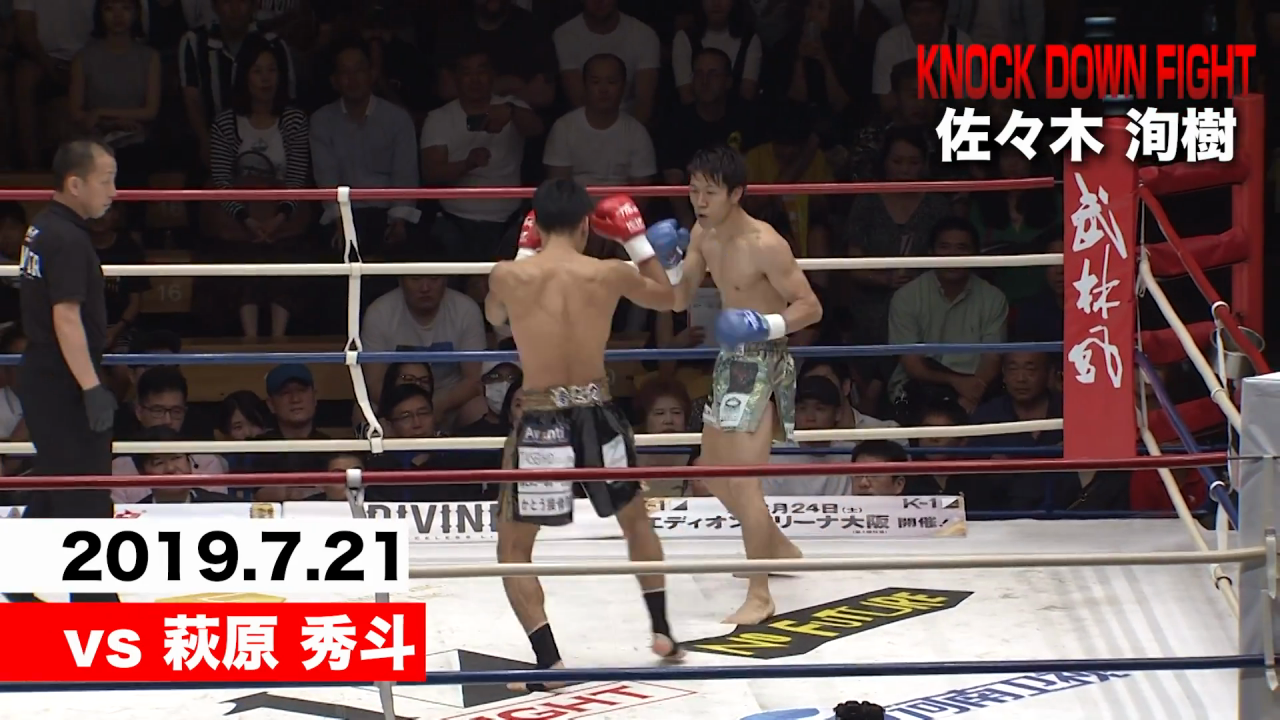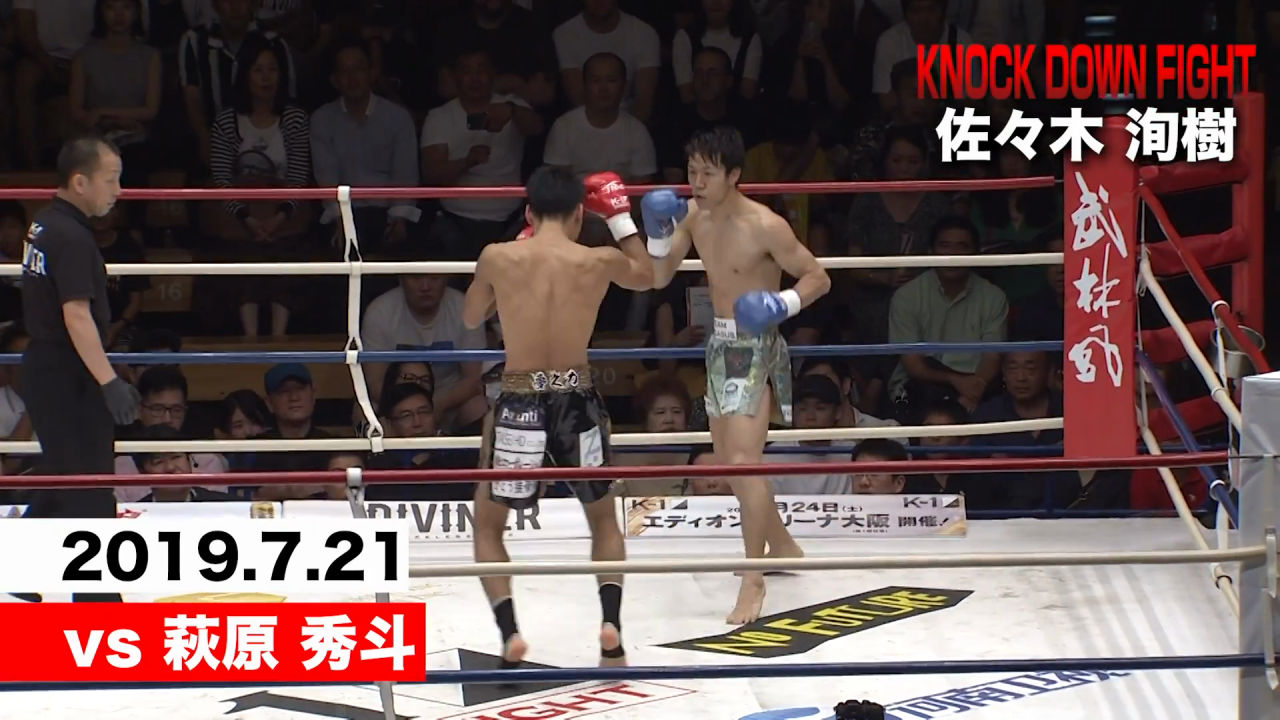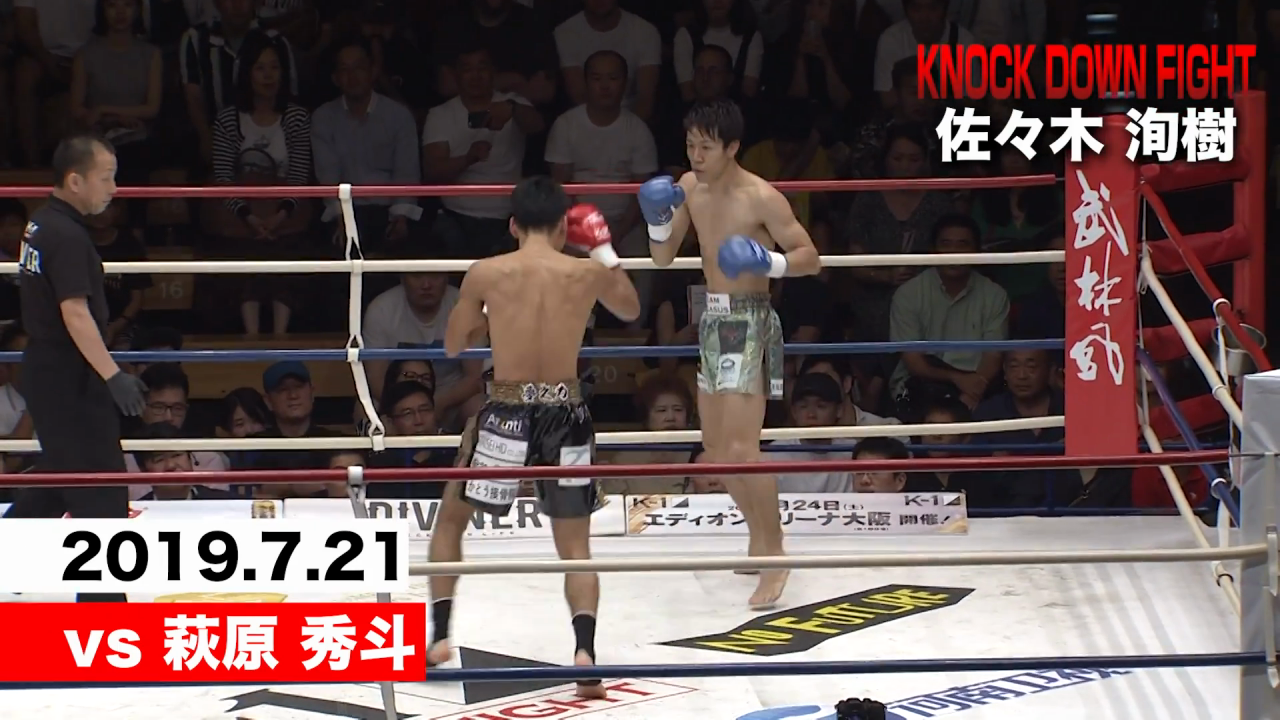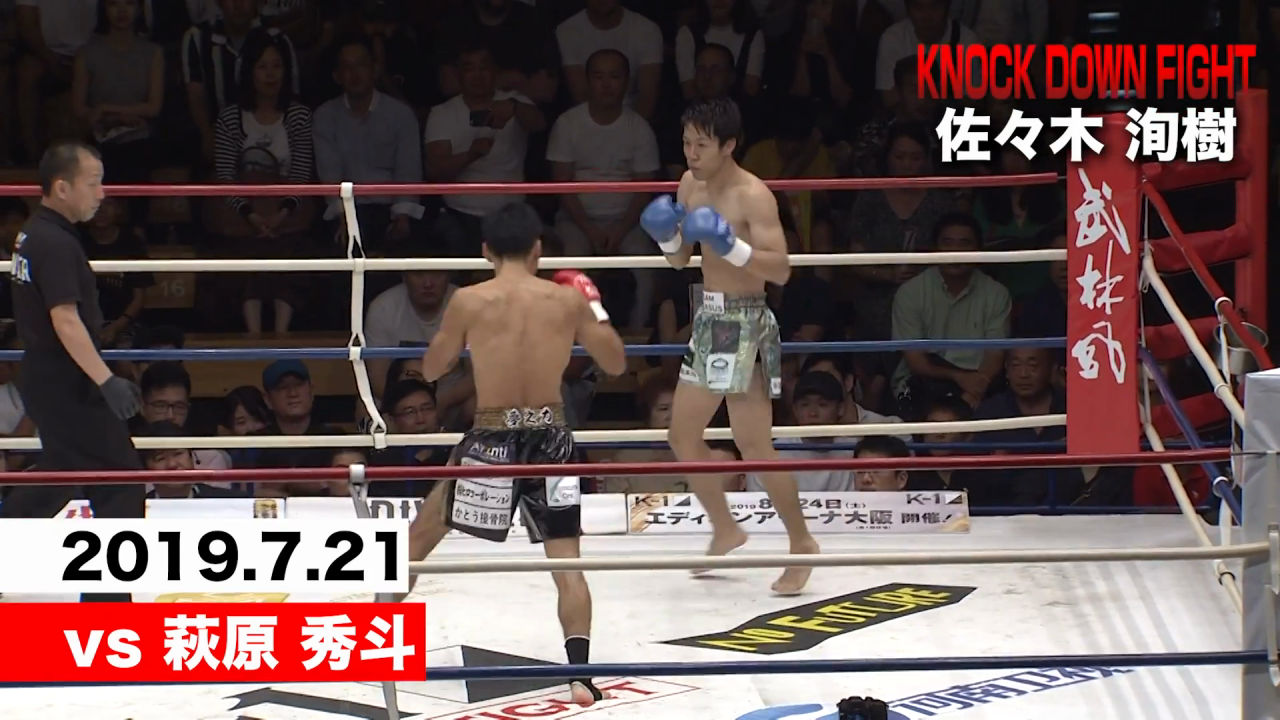
dt=0.1s
person 1, frame 1
left shoulder: (507, 276)
right shoulder: (611, 273)
right elbow: (667, 298)
right wrist: (636, 237)
left hip: (541, 426)
right hip: (600, 419)
left knee: (514, 551)
right knee: (637, 524)
left ankle: (549, 661)
right ankle: (661, 632)
person 1, frame 2
left shoulder: (498, 257)
right shoulder: (597, 262)
left elbow: (472, 320)
right elbow: (646, 278)
right wrist: (620, 217)
left hip: (519, 409)
right hip: (578, 406)
left knee: (487, 526)
right knee: (603, 522)
left ankle: (510, 633)
right ankle: (611, 624)
person 1, frame 3
left shoulder: (485, 273)
right shoulder: (587, 272)
left elbow: (452, 346)
right elbow: (630, 308)
right wrist: (603, 248)
left hip: (504, 419)
right hip: (566, 419)
left knee: (447, 527)
right knee: (575, 548)
left ankle: (438, 638)
right ankle: (584, 653)
person 1, frame 4
left shoulder: (466, 301)
right shoulder: (566, 299)
left elbow: (429, 371)
right elbow: (616, 363)
right wrist: (592, 308)
left hip: (490, 444)
right hip: (549, 443)
left knee: (419, 537)
right knee: (566, 568)
right ankle: (579, 674)
person 2, frame 1
left shoulder: (766, 245)
right shoulder: (703, 234)
left elbow: (810, 309)
right elbow: (680, 301)
left wrist: (767, 327)
left hip: (762, 366)
right hip: (730, 362)
left knee: (743, 481)
right knee: (715, 474)
left ankle: (759, 594)
right ankle: (779, 548)
person 2, frame 2
left shoulder: (766, 225)
right shoulder: (693, 212)
left elbow: (819, 280)
right elbow: (659, 278)
left wrist: (784, 302)
right wrist: (657, 232)
left hip: (755, 349)
right hip: (720, 346)
left knee: (743, 464)
right knee: (730, 463)
left ankle: (752, 583)
right ankle: (781, 544)
person 2, frame 3
left shoulder: (762, 197)
right shoulder: (690, 186)
left elbow: (810, 260)
right elbow: (662, 256)
left wrist: (768, 261)
right wrist: (658, 218)
left hip: (749, 323)
right hip: (713, 320)
left knee: (741, 447)
right knee: (716, 446)
left ankle: (771, 559)
right ankle: (765, 537)
person 2, frame 4
left shoulder: (754, 195)
right shoulder: (691, 185)
left elbow: (780, 271)
right elbow: (678, 261)
left wrist: (729, 244)
right wrist: (669, 234)
left hip: (744, 323)
right hip: (708, 319)
left knee: (755, 447)
right knee: (681, 438)
left ankle: (802, 545)
right ankle: (725, 528)
person 3, frame 1
left shoulder: (48, 228)
right shoulder: (66, 237)
right elbow: (66, 318)
right wrist: (92, 387)
left hip: (48, 381)
right hip: (62, 385)
left knee: (58, 485)
right knee: (85, 492)
right ankle: (93, 597)
person 3, frame 2
left shoulder: (48, 224)
right shoulder: (70, 236)
right elbow: (77, 316)
right wrist: (110, 381)
left hip: (49, 373)
right hip: (66, 381)
left knee: (63, 478)
right knee: (91, 487)
right ankle: (96, 595)
person 3, frame 3
left shoulder: (44, 223)
right shoulder: (65, 235)
right elbow: (75, 313)
right wrist: (113, 375)
left hip: (49, 371)
right hip: (68, 379)
left knee: (59, 476)
right knee: (102, 483)
right ankle: (99, 594)
person 3, frame 4
left shoulder: (40, 234)
right shoulder: (54, 241)
right elbow: (64, 319)
right wrist: (107, 379)
left hip: (48, 381)
right hip: (64, 383)
left knee: (58, 477)
right knee: (120, 479)
right ankle: (106, 591)
